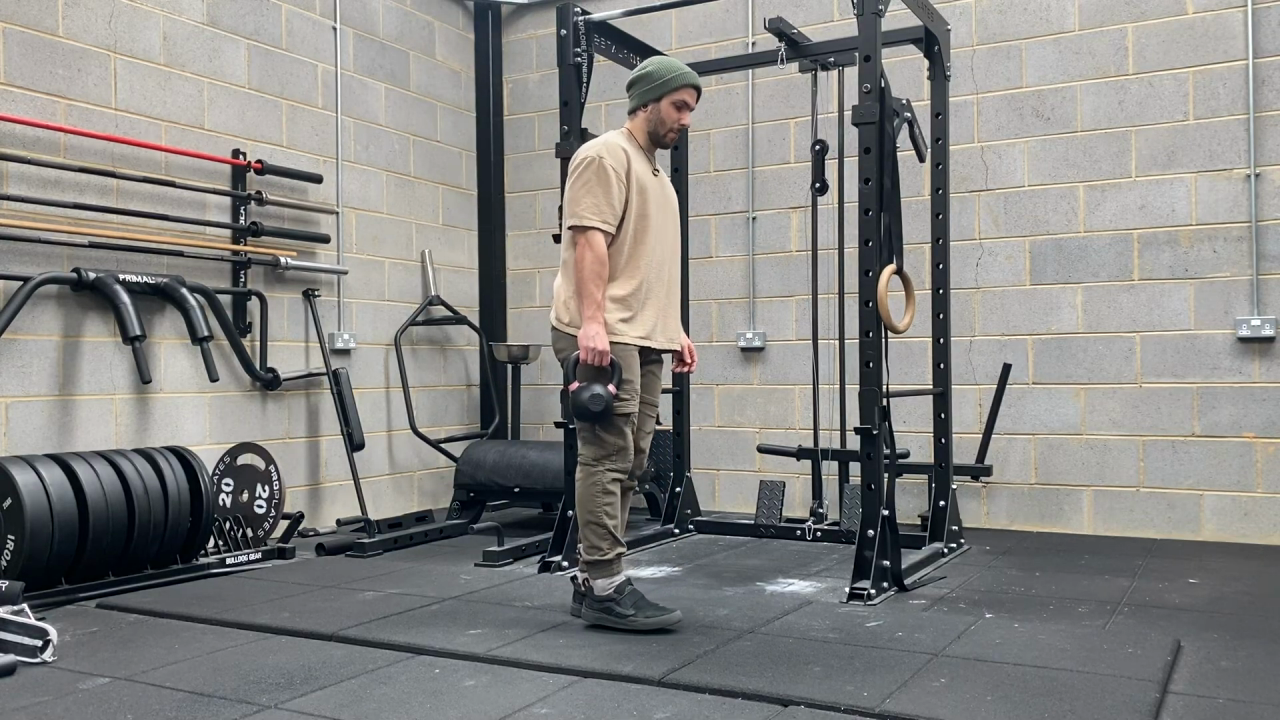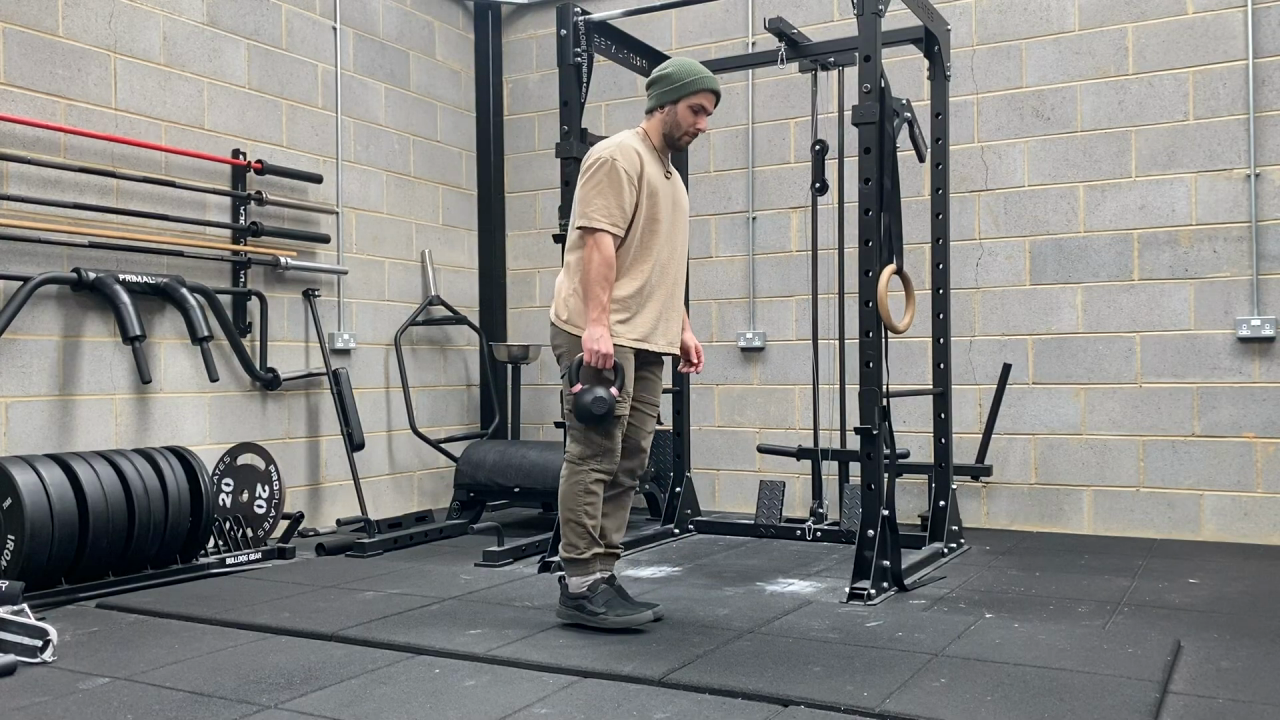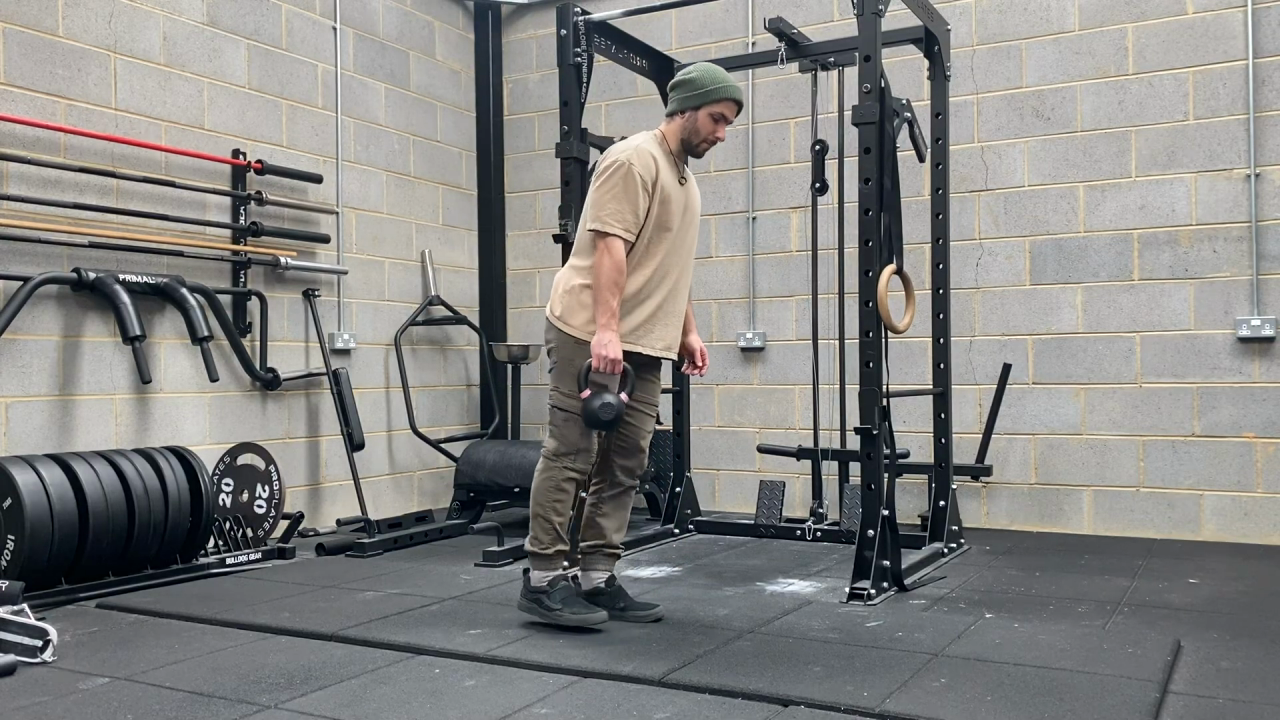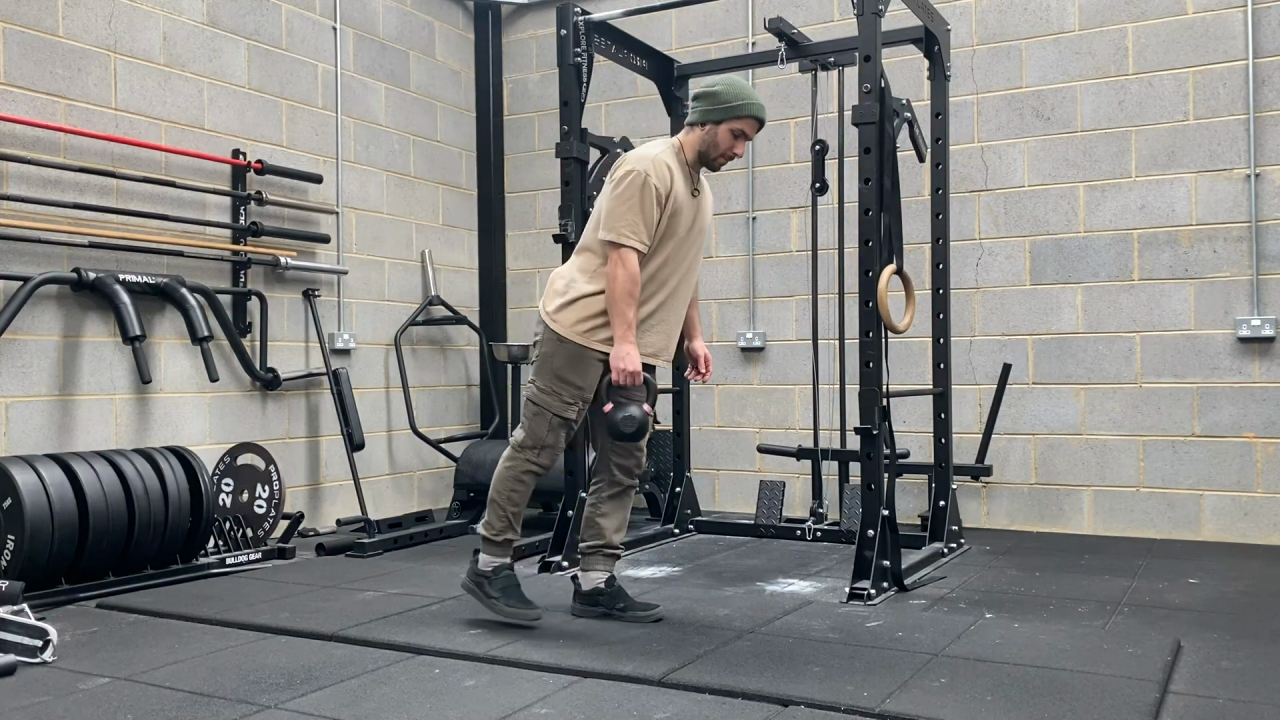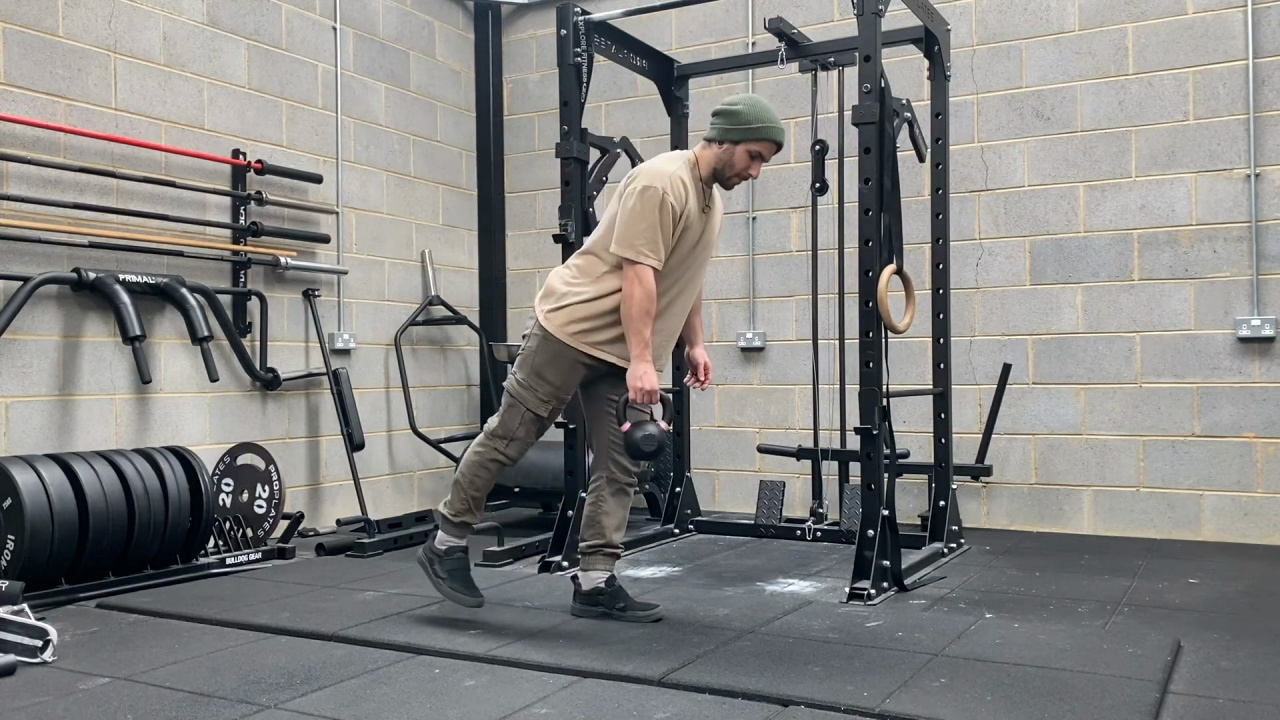
dt=0.3s
person 1, frame 1
left shoulder: (656, 173)
right shoulder: (605, 156)
right elbow: (590, 242)
left wrist: (675, 328)
right wrist: (592, 322)
left hip: (644, 339)
right hip: (603, 336)
left knee: (627, 462)
right knee: (607, 457)
left ankle: (591, 580)
right ankle: (607, 587)
person 1, frame 2
left shoulder: (669, 173)
right shoulder: (618, 157)
right elbow: (598, 244)
left wrist: (683, 328)
right wrist: (596, 325)
left hip: (644, 340)
right hip: (600, 335)
left knee: (628, 462)
right knee: (594, 456)
left ankle: (598, 576)
right ankle: (579, 585)
person 1, frame 3
left shoulder: (684, 178)
right shoulder: (633, 160)
right elbow: (609, 248)
left wrist: (687, 331)
right wrist: (605, 331)
left hip: (644, 343)
right hip: (591, 334)
left knee: (625, 464)
right knee: (572, 454)
left ankle: (596, 578)
right ankle: (543, 577)
person 1, frame 4
left shoulder: (701, 187)
right shoulder: (646, 169)
left elbow: (682, 271)
right elbow: (623, 260)
left wrist: (693, 337)
right wrist: (623, 344)
left hip: (633, 345)
right hip: (579, 328)
left knee: (623, 464)
right knee: (537, 445)
left ankle: (595, 582)
right ankle: (490, 564)
person 1, frame 5
left shoulder: (709, 198)
right shoulder: (660, 184)
left elbow: (685, 280)
right elbow: (639, 277)
left wrist: (695, 343)
right wrist: (642, 363)
left hip: (622, 346)
right hip: (572, 329)
left knee: (620, 466)
right knee: (509, 436)
left ankle: (594, 581)
right ankle: (446, 543)
